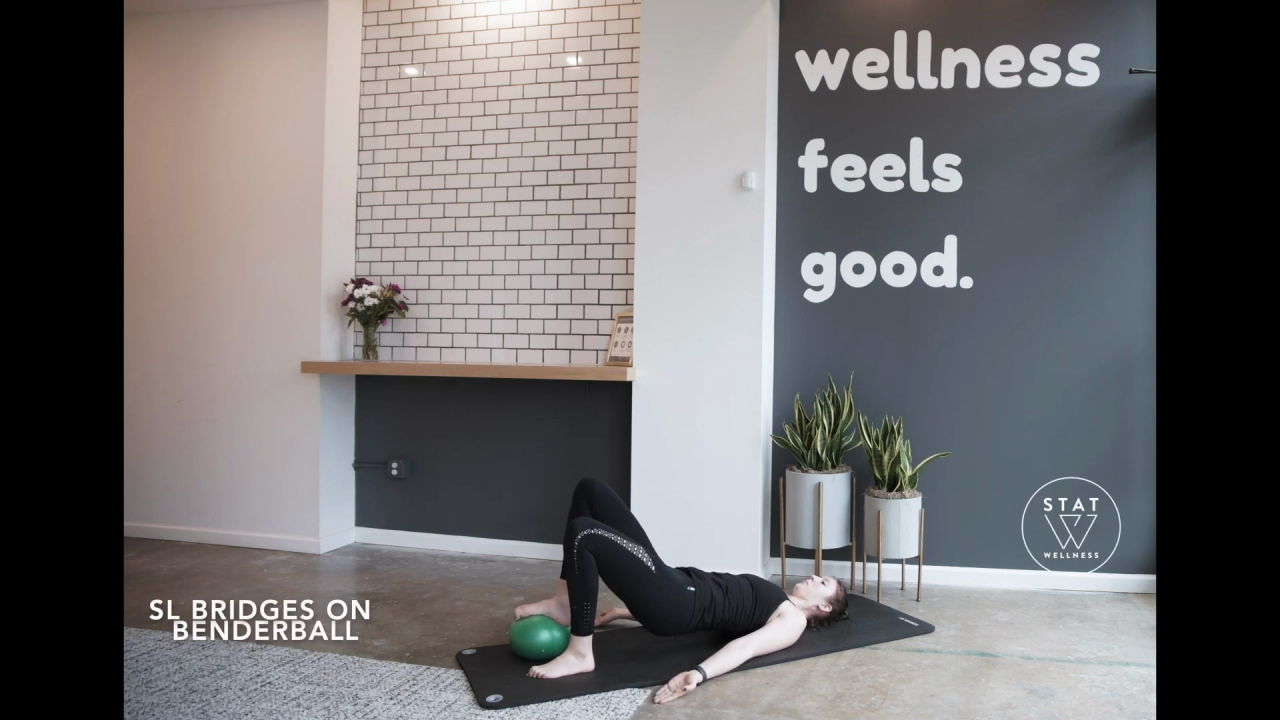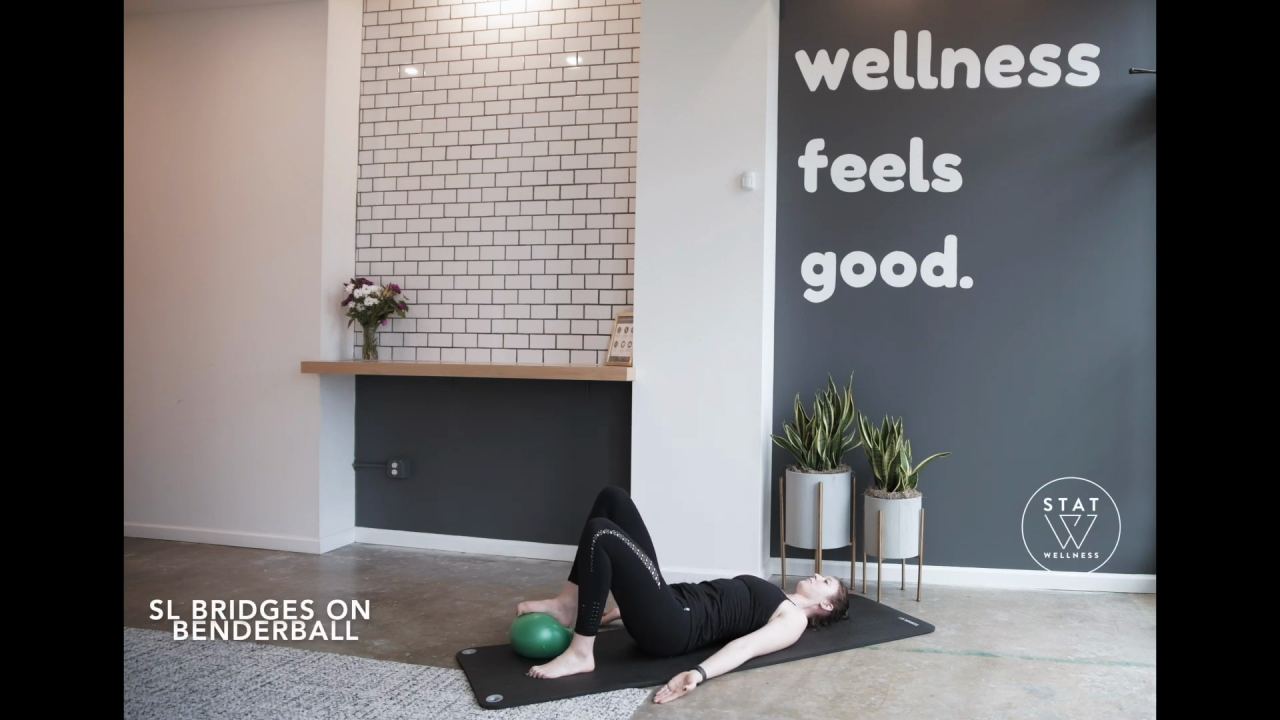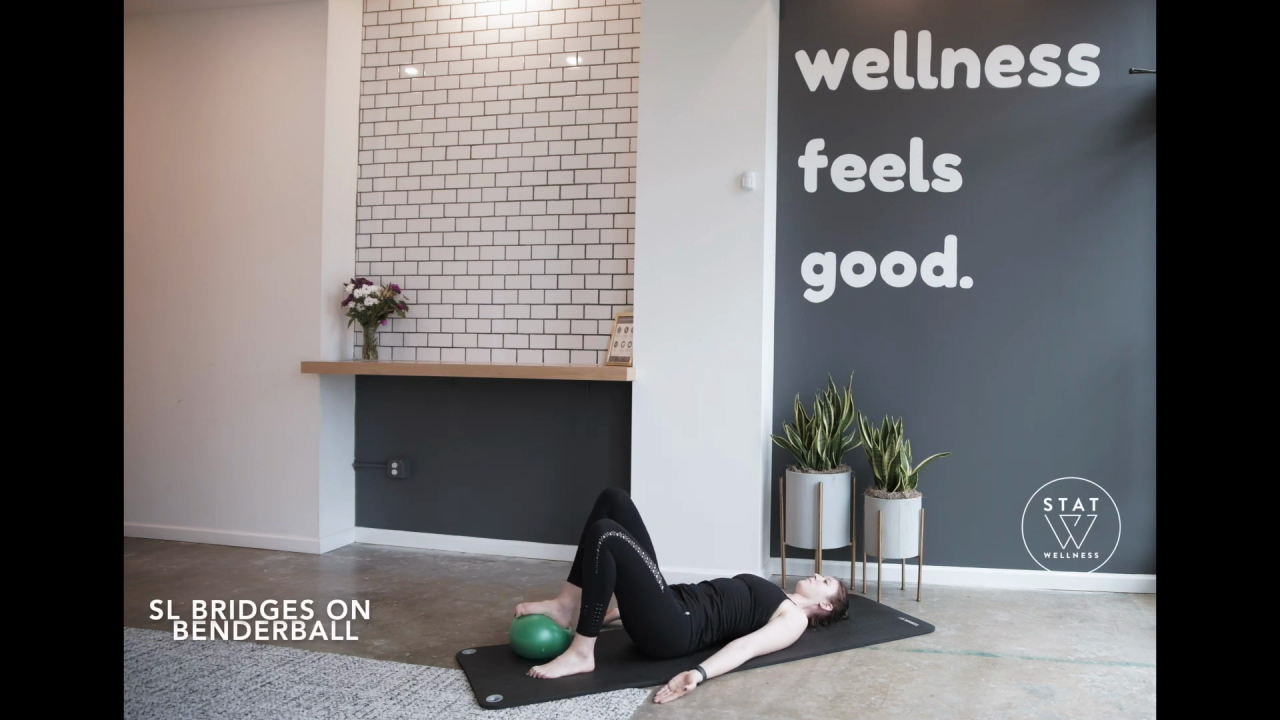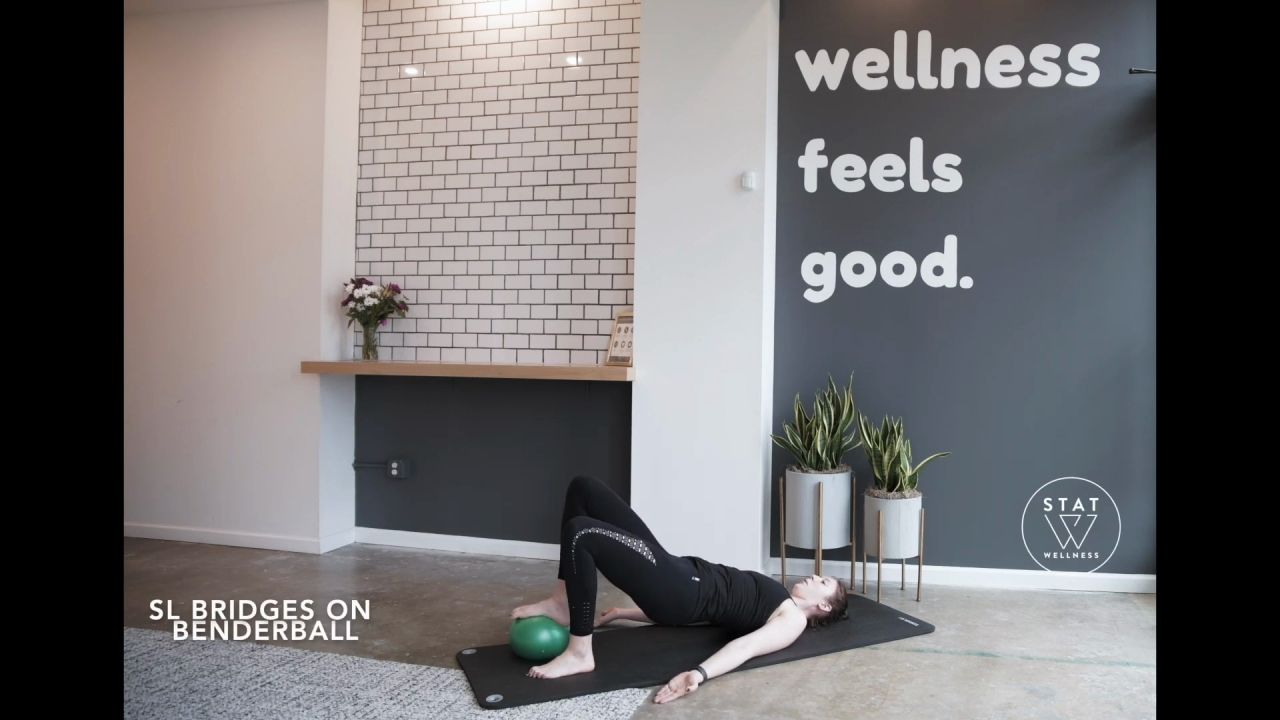
dt=0.5s
person 1, frame 1
left shoulder: (793, 620)
right shoulder: (772, 604)
left elbow: (746, 647)
left wrist: (697, 674)
right wrist: (621, 611)
left hip: (674, 602)
right hip: (675, 583)
left knee: (582, 533)
right knee: (590, 490)
left ankle: (579, 655)
right ankle: (562, 604)
person 1, frame 2
left shoulder: (793, 620)
right shoulder: (771, 603)
left elbow: (746, 647)
left wrist: (697, 674)
right wrist: (621, 609)
left hip: (670, 627)
right hip: (671, 604)
left knee: (599, 533)
right knee: (613, 499)
left ankle: (579, 655)
right ankle: (567, 605)
person 1, frame 3
left shoulder: (794, 619)
right shoulder: (772, 602)
left elbow: (746, 647)
left wrist: (697, 673)
right wrist: (622, 608)
left hip: (671, 629)
right hip: (671, 603)
left knee: (604, 534)
right knee: (613, 499)
left ankle: (580, 655)
right ankle: (566, 605)
person 1, frame 4
left shoulder: (793, 619)
right shoulder: (771, 603)
left elbow: (746, 646)
left wrist: (698, 674)
right wrist: (617, 613)
left hip: (679, 590)
right hip: (675, 578)
left knee: (580, 533)
right knee: (583, 488)
left ankle: (579, 654)
right ankle: (562, 604)
